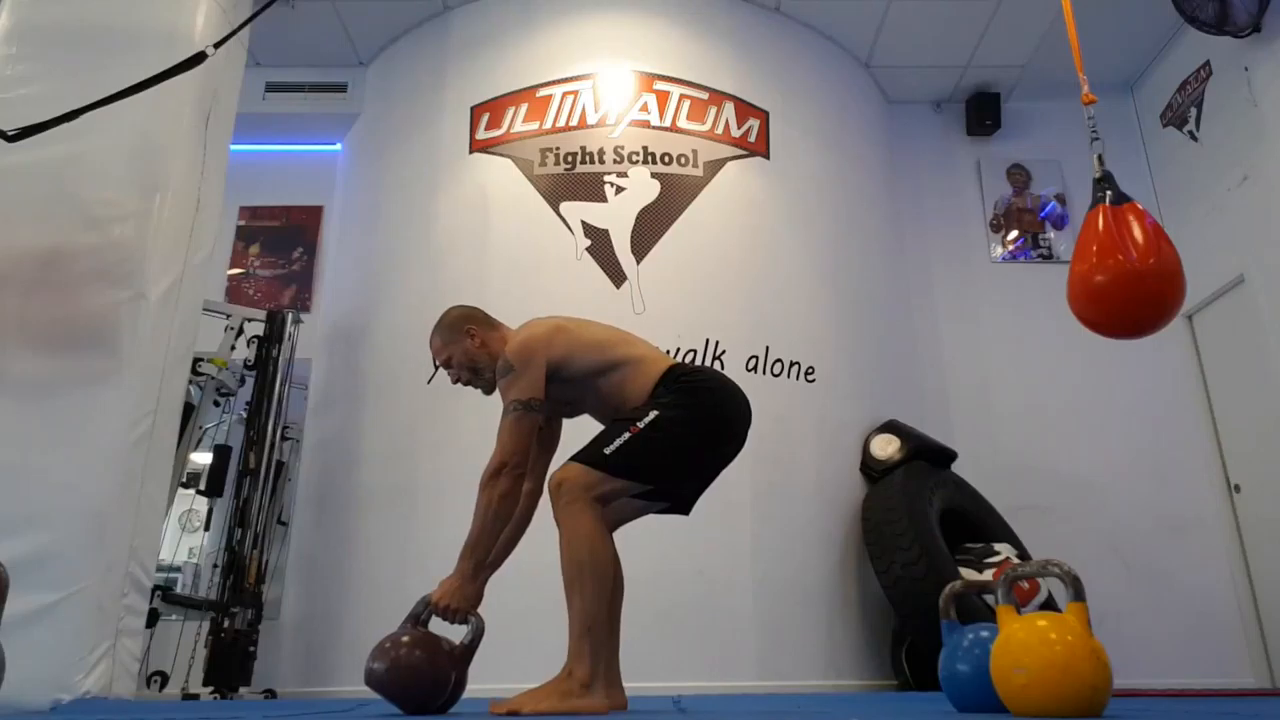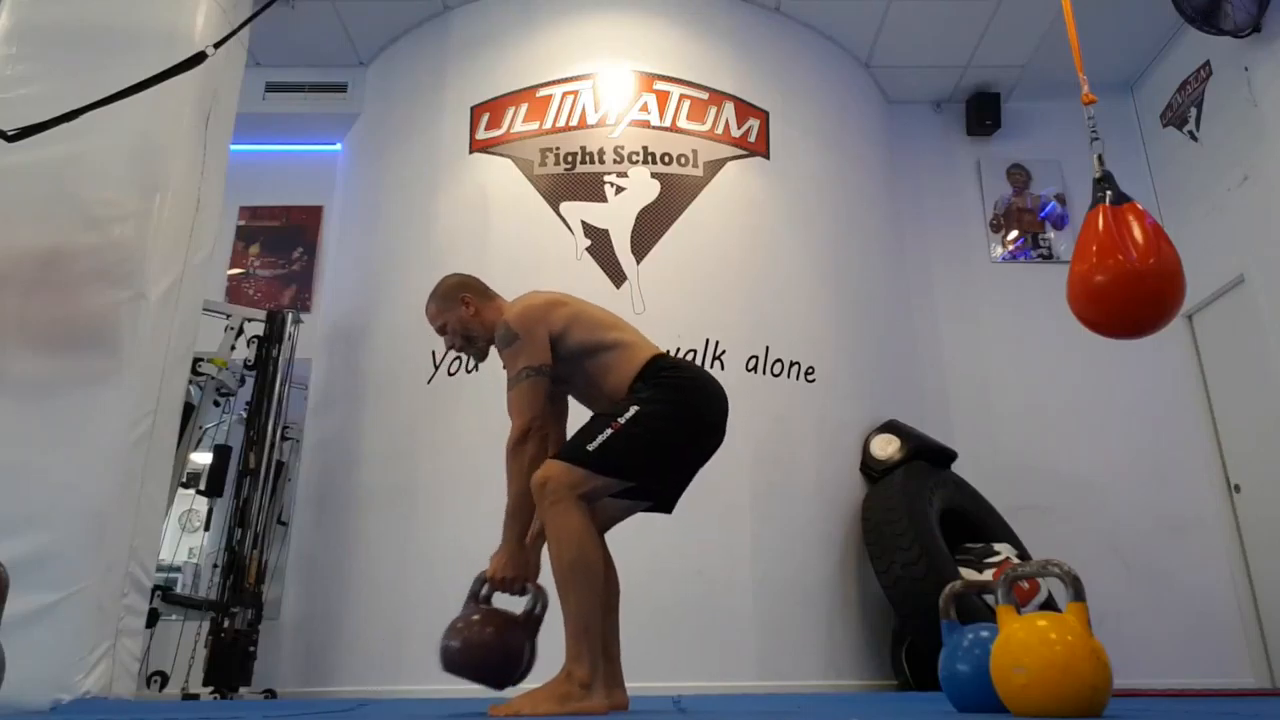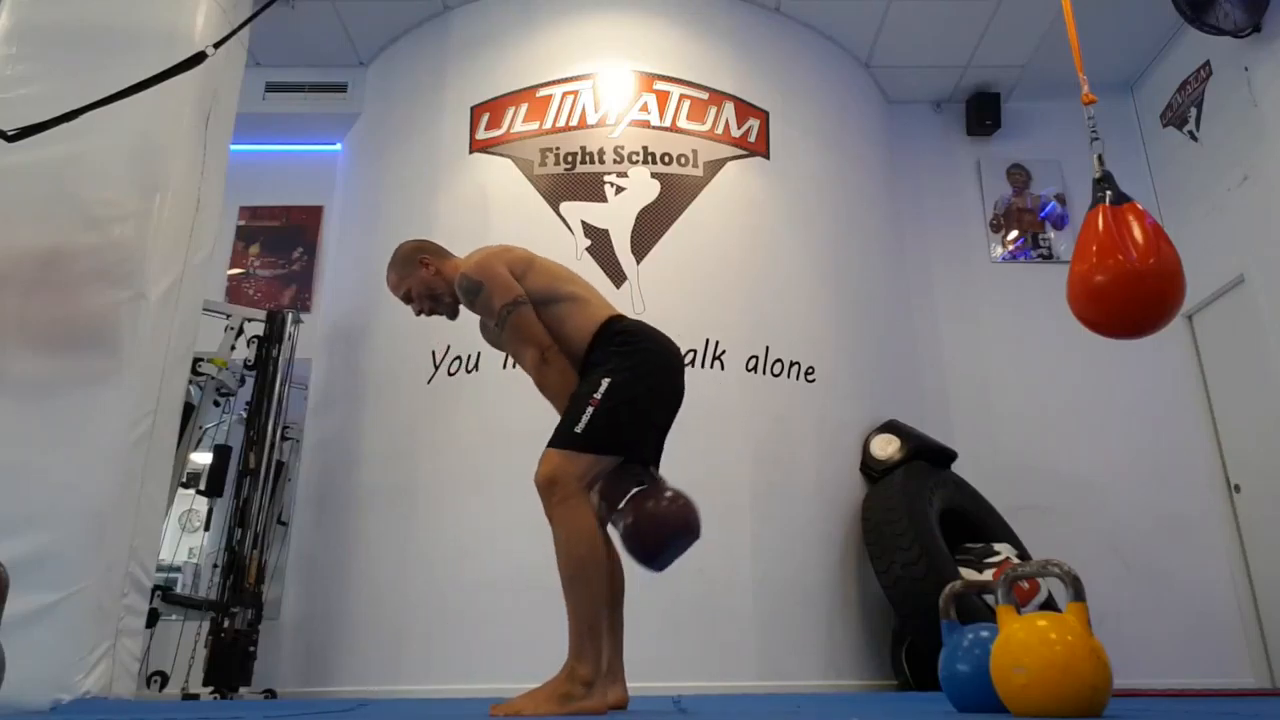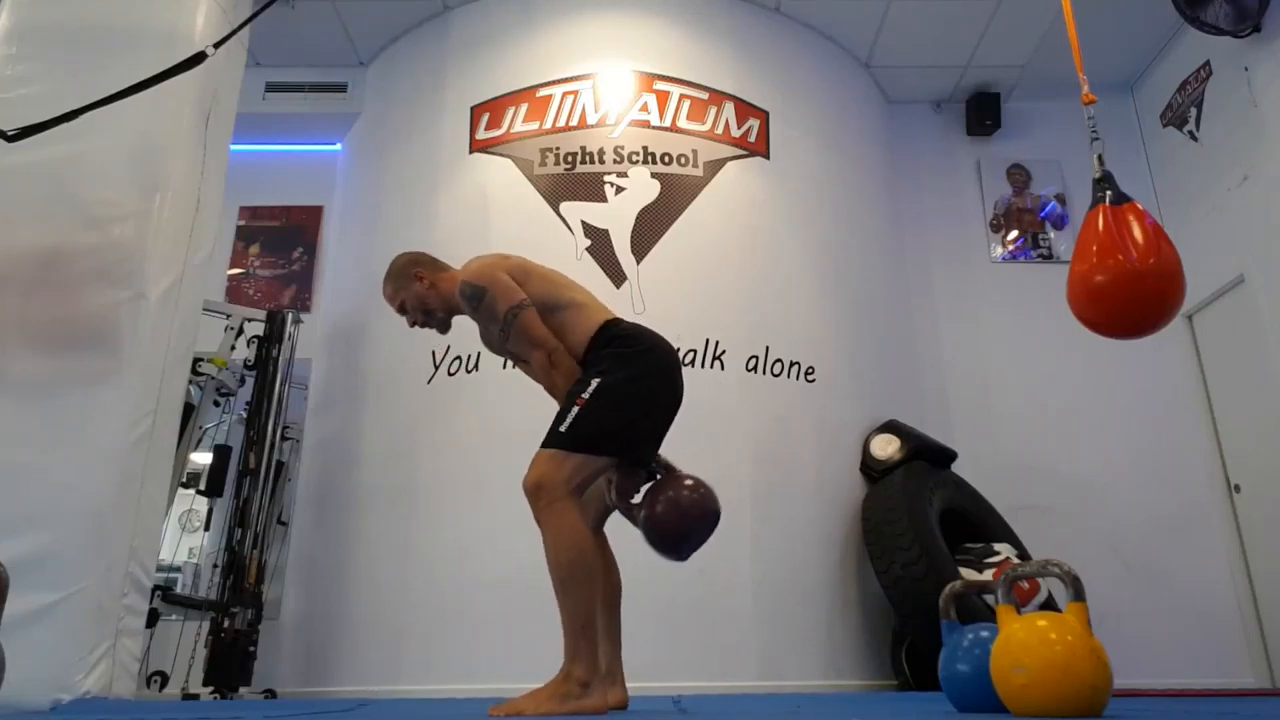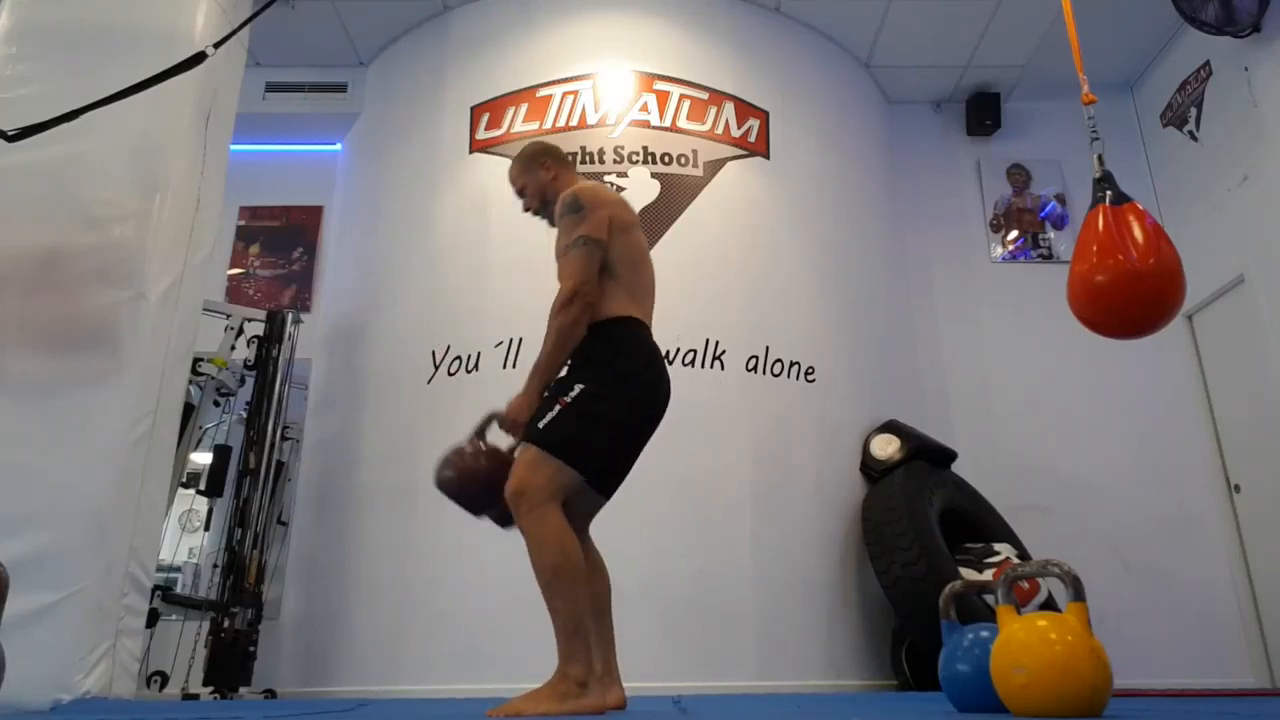
dt=0.3s
person 1, frame 1
left shoulder: (521, 352)
right shoulder: (542, 375)
left elbow: (505, 473)
right elbow: (529, 484)
left wrist: (465, 574)
right wrist: (480, 575)
left hip: (698, 402)
right hip: (709, 408)
left knee: (572, 490)
right knee: (587, 514)
left ankle: (584, 682)
right ankle: (603, 682)
person 1, frame 2
left shoulder: (517, 321)
right shoulder: (534, 336)
left elbow: (527, 437)
right elbow: (555, 454)
left wrist: (511, 547)
right wrist: (532, 545)
left hip: (675, 395)
right hip: (688, 402)
left knee: (555, 489)
right knee: (579, 521)
left ankle: (582, 682)
right ankle: (606, 681)
person 1, frame 3
left shoulder: (474, 271)
right shoulder: (492, 318)
left elbow: (542, 357)
left wrist: (573, 460)
right wrist: (607, 461)
left hip: (633, 358)
right hip: (645, 364)
left knee: (559, 481)
right knee: (581, 513)
left ankle: (583, 680)
right ankle: (607, 678)
person 1, frame 4
left shoulder: (474, 281)
right shoulder: (491, 313)
left elbow: (552, 358)
right wrist: (626, 452)
left hip: (632, 365)
right hip: (648, 368)
left knee: (549, 488)
right knee: (581, 519)
left ankle: (582, 681)
right ankle: (607, 682)
person 1, frame 5
left shoulder: (578, 198)
right shoulder: (601, 214)
left elbow: (574, 299)
left wrist: (532, 393)
right wrist: (551, 411)
left hip: (612, 364)
right hip: (635, 370)
left knee: (528, 490)
right knee: (563, 518)
